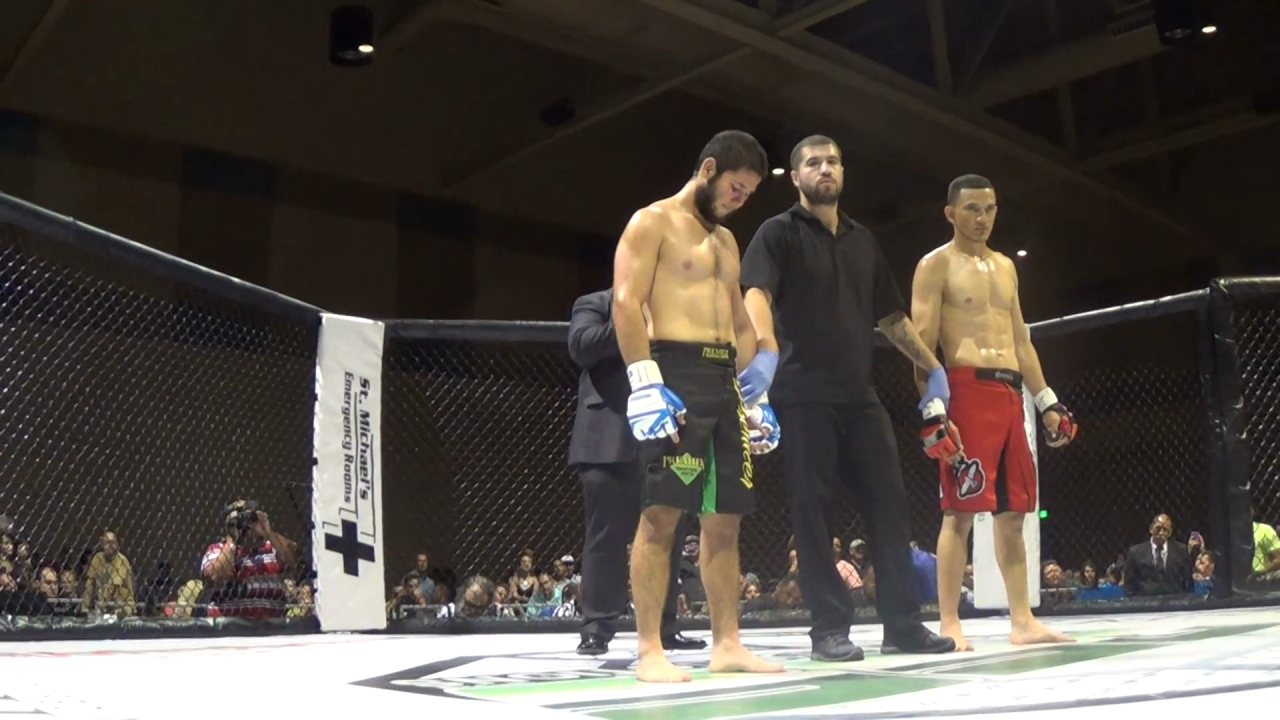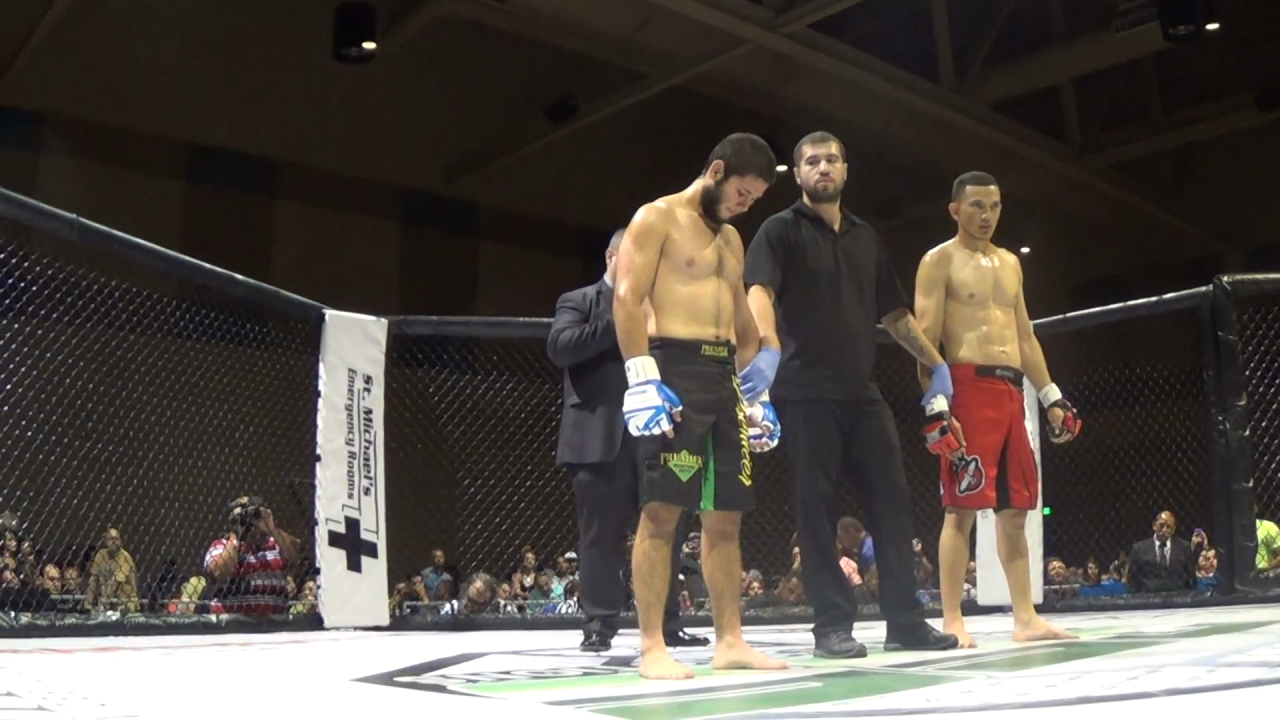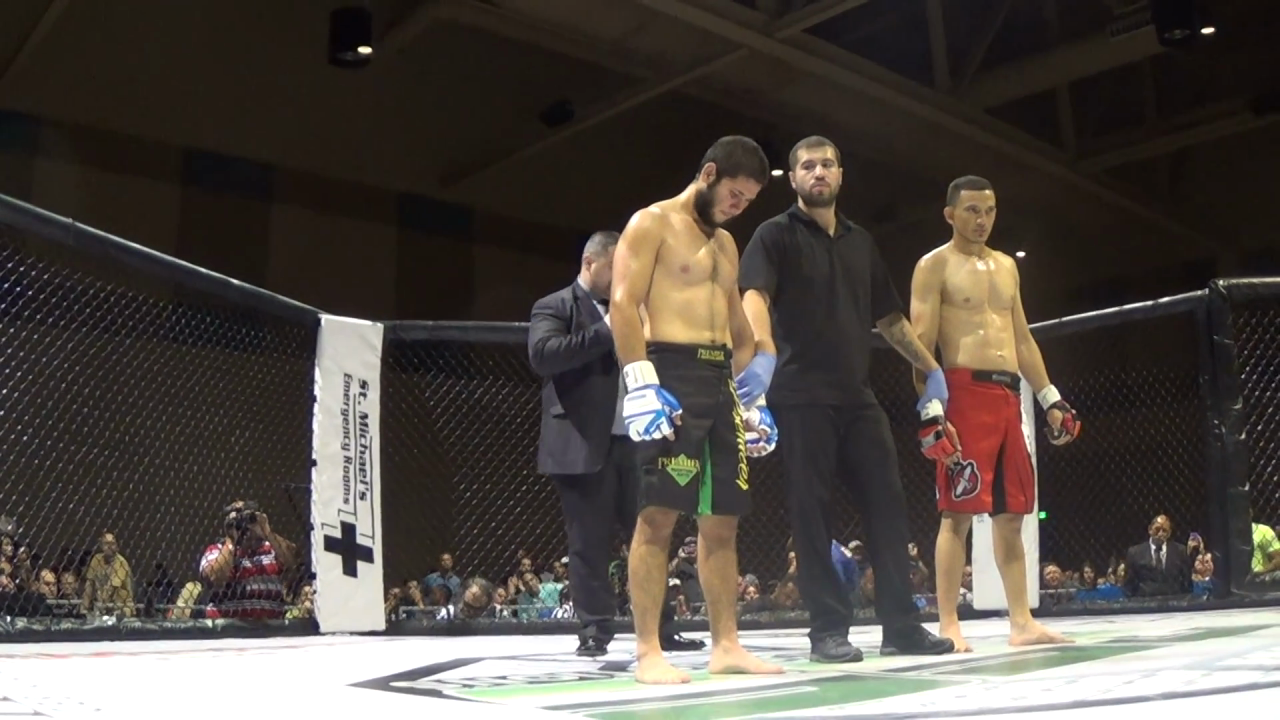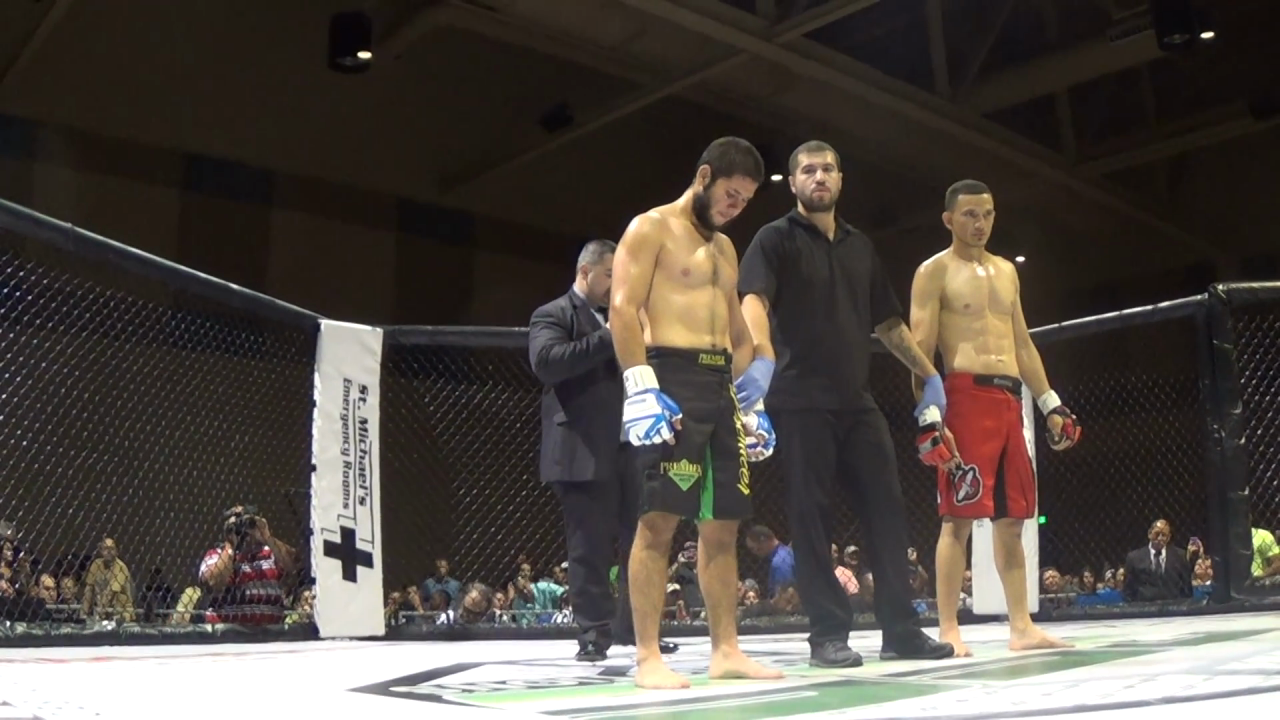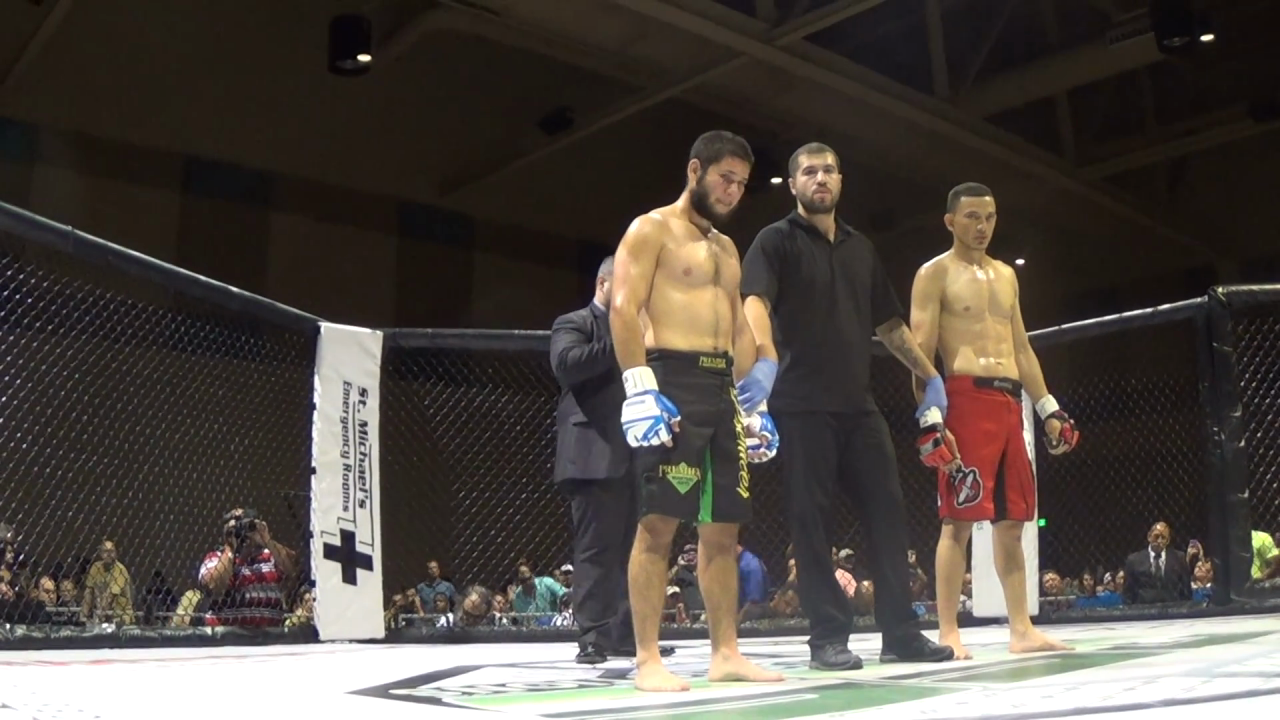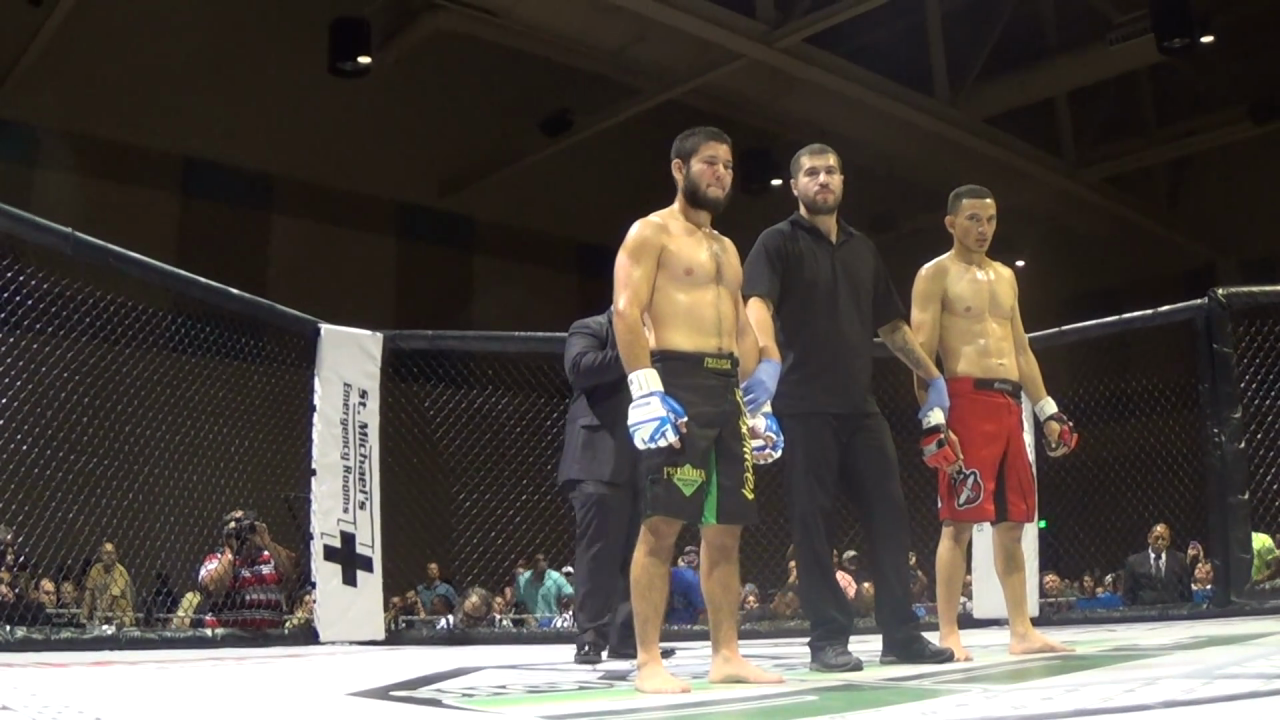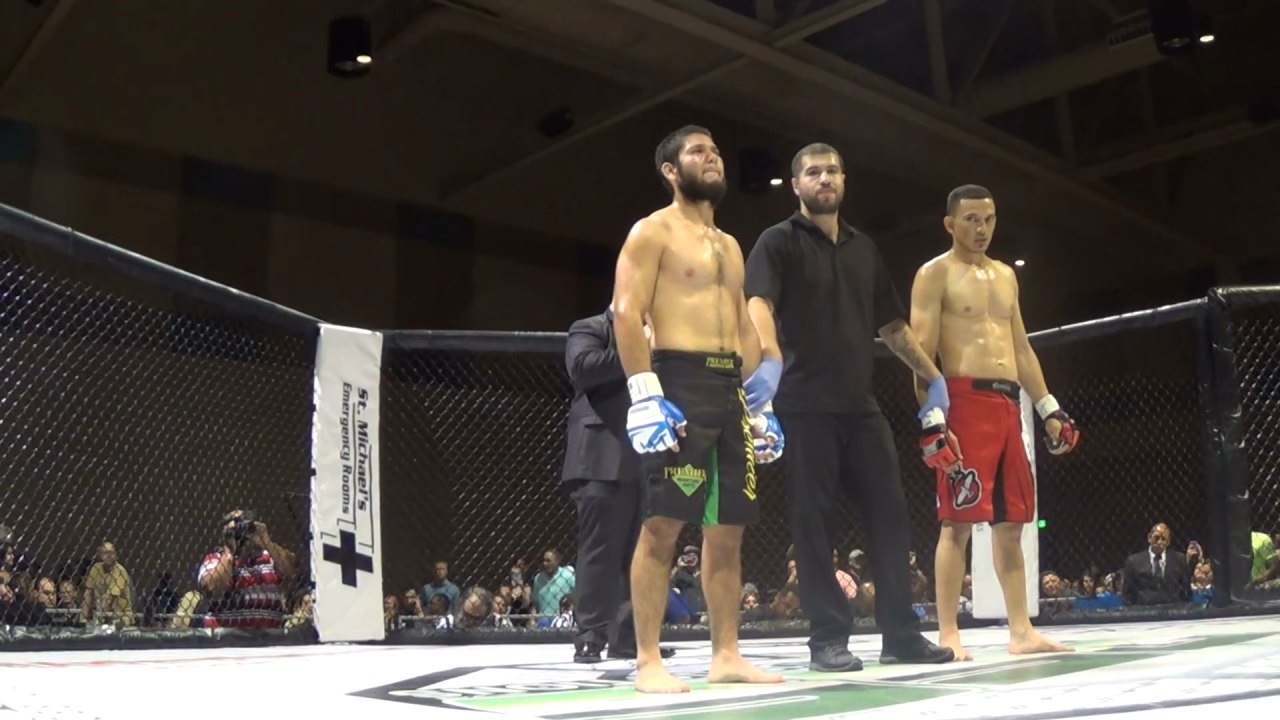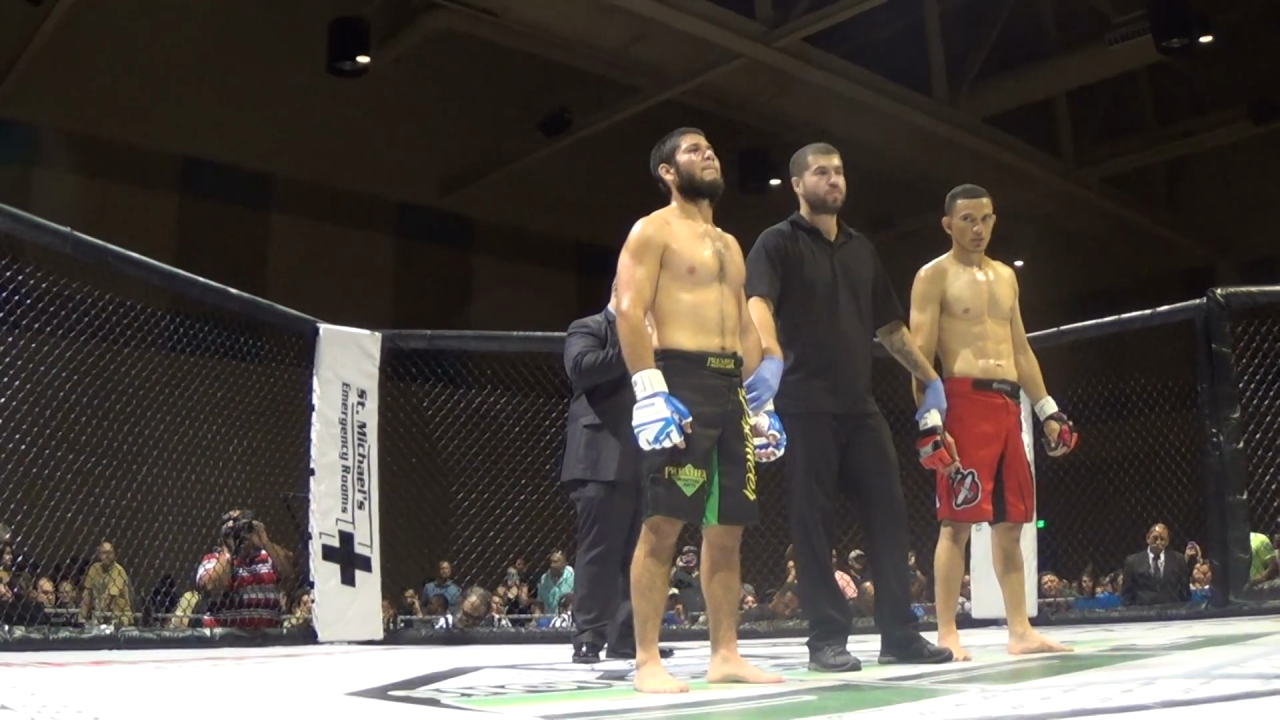
dt=0.4s
person 1, frame 1
left shoulder: (726, 241)
right shoulder: (652, 222)
right elbow: (627, 304)
left wrist: (756, 393)
right wrist: (646, 383)
left hip: (724, 380)
right hip: (675, 372)
left knee: (725, 518)
right knee: (661, 513)
left ankle: (727, 644)
right ankle: (649, 651)
person 1, frame 2
left shoulder: (731, 239)
right shoulder: (657, 218)
right elbow: (627, 298)
right wrist: (643, 379)
left hip: (723, 377)
right hip: (674, 368)
left knee: (726, 515)
right knee: (661, 509)
left ankle: (730, 639)
right ankle: (652, 646)
person 1, frame 3
left shoulder: (725, 243)
right shoulder: (652, 223)
right elbow: (623, 304)
right wrist: (641, 383)
left hip: (719, 381)
right hip: (670, 373)
left knee: (722, 519)
right knee: (658, 514)
left ankle: (726, 645)
right ankle: (648, 652)
person 1, frame 4
left shoulder: (724, 247)
right shoulder: (651, 228)
right elbow: (623, 309)
left wrist: (752, 400)
right wrist: (642, 388)
left hip: (719, 385)
right hip: (671, 377)
left knee: (723, 524)
right knee: (659, 519)
left ankle: (725, 650)
right ankle: (648, 657)
person 1, frame 5
left shoulder: (727, 249)
right shoulder: (651, 229)
right elbow: (623, 310)
right wrist: (640, 390)
left hip: (721, 388)
right hip: (672, 380)
left knee: (723, 527)
right knee: (659, 522)
left ankle: (726, 654)
right ankle: (648, 661)
person 1, frame 6
left shoulder: (727, 248)
right shoulder: (651, 232)
right elbow: (626, 312)
left wrist: (758, 403)
right wrist: (647, 391)
left hip: (727, 390)
right hip: (677, 381)
left knee: (726, 529)
right knee: (662, 525)
left ankle: (726, 655)
right ankle: (648, 662)
person 1, frame 7
left shoulder: (730, 246)
right shoulder: (653, 232)
right elbow: (627, 315)
left wrist: (760, 403)
right wrist: (645, 395)
left hip: (730, 390)
right hip: (679, 382)
left knee: (728, 528)
right knee: (663, 524)
left ankle: (726, 656)
right ankle: (648, 662)
person 1, frame 8
left shoulder: (729, 244)
right shoulder: (652, 231)
right elbow: (629, 312)
left wrist: (761, 402)
right wrist: (651, 392)
left hip: (730, 389)
right hip: (680, 380)
left knee: (726, 528)
right knee: (662, 523)
left ankle: (724, 654)
right ankle: (647, 661)
person 2, frame 1
left shoulder: (862, 240)
right shoulder: (779, 232)
left elbow: (891, 316)
right elbow: (757, 294)
left wrist: (933, 367)
right wrist: (767, 351)
left hip: (859, 393)
right hip: (803, 393)
left knee: (890, 503)
right knee: (812, 510)
left ankle: (902, 623)
right ankle: (829, 628)
person 2, frame 2
left shoulder: (866, 237)
right shoulder: (781, 230)
left elbow: (895, 312)
right elbow: (759, 291)
left wrist: (936, 363)
right wrist: (770, 349)
left hip: (862, 390)
right hip: (805, 389)
left knee: (892, 500)
right knee: (816, 507)
left ankle: (905, 620)
right ankle: (832, 624)
person 2, frame 3
left shoulder: (860, 241)
right shoulder: (777, 234)
left elbow: (889, 317)
right elbow: (755, 296)
left wrist: (932, 368)
right wrist: (765, 353)
left hip: (857, 395)
right hip: (800, 395)
left knee: (888, 504)
right knee: (811, 511)
left ankle: (901, 624)
right ankle: (829, 629)
person 2, frame 4
left shoulder: (860, 246)
right shoulder: (776, 239)
left elbow: (887, 322)
right elbow: (754, 300)
left wrist: (930, 374)
right wrist: (763, 358)
left hip: (856, 399)
right hip: (800, 400)
left knee: (887, 509)
right knee: (811, 516)
left ankle: (900, 629)
right ankle: (828, 634)
person 2, frame 5
left shoulder: (860, 247)
right shoulder: (777, 241)
left elbow: (888, 323)
right elbow: (755, 302)
left wrist: (931, 376)
right wrist: (766, 359)
left hip: (857, 402)
right hip: (801, 403)
left knee: (888, 511)
right knee: (811, 519)
left ankle: (901, 632)
right ankle: (828, 637)
person 2, frame 6
left shoulder: (863, 248)
right shoulder: (779, 242)
left elbow: (891, 324)
right elbow: (758, 303)
left wrist: (933, 376)
right wrist: (769, 360)
left hip: (859, 404)
right hip: (804, 404)
left knee: (889, 513)
right knee: (813, 521)
left ankle: (901, 633)
right ankle: (828, 639)
person 2, frame 7
left shoulder: (863, 248)
right shoulder: (780, 241)
left elbow: (891, 324)
right elbow: (759, 303)
left wrist: (934, 376)
right wrist: (770, 359)
left hip: (860, 403)
right hip: (804, 403)
left knee: (890, 512)
right knee: (813, 520)
left ankle: (901, 633)
right ankle: (828, 638)
person 2, frame 8
left shoulder: (861, 249)
right shoulder: (779, 242)
left elbow: (889, 326)
right elbow: (759, 304)
left wrist: (931, 378)
right wrist: (772, 359)
left hip: (859, 404)
right hip: (803, 404)
left knee: (889, 513)
right knee: (812, 520)
left ankle: (900, 634)
right ankle: (826, 638)
person 3, frame 1
left shoulder: (1005, 267)
right shoulder: (936, 266)
right elbow: (923, 343)
left wrist: (1047, 402)
right wrist: (932, 410)
left hip: (1010, 395)
right hip: (967, 391)
left knee: (1013, 514)
right knee: (960, 512)
left ankle: (1023, 621)
right ankle: (950, 625)
person 3, frame 2
left shoulder: (1010, 264)
right shoulder: (940, 261)
right elbow: (926, 340)
left wrist: (1052, 398)
right wrist: (936, 407)
left hip: (1011, 392)
right hip: (968, 388)
left knee: (1015, 510)
right knee: (962, 508)
left ankle: (1026, 618)
right ankle: (953, 621)
person 3, frame 3
left shoulder: (1006, 267)
right shoulder: (935, 266)
left elbow: (1023, 339)
right elbow: (921, 344)
left wrist: (1051, 400)
right wrist: (931, 411)
left hip: (1008, 396)
right hip: (965, 392)
left knee: (1011, 514)
right knee: (959, 513)
left ankle: (1022, 622)
right ankle: (948, 625)
person 3, frame 4
left shoulder: (1006, 271)
right shoulder: (934, 272)
right elbow: (921, 350)
left wrist: (1051, 405)
right wrist: (929, 418)
left hip: (1010, 401)
right hip: (966, 397)
left knee: (1012, 519)
right knee: (959, 517)
left ankle: (1022, 627)
right ankle: (949, 630)
person 3, frame 5
left shoulder: (1005, 276)
right shoulder: (935, 274)
right elbow: (921, 353)
left wrist: (1049, 410)
right wrist: (930, 419)
left hip: (1010, 404)
right hip: (966, 400)
left knee: (1012, 522)
right knee: (958, 521)
left ankle: (1022, 630)
right ankle: (948, 633)
person 3, frame 6
left shoulder: (1005, 277)
right shoulder: (936, 275)
right elbow: (922, 353)
left wrist: (1048, 412)
right wrist: (932, 420)
left hip: (1009, 405)
right hip: (966, 401)
left knee: (1012, 523)
right knee: (959, 521)
left ankle: (1022, 631)
right ankle: (949, 634)
person 3, frame 7
left shoulder: (1005, 276)
right shoulder: (935, 275)
right elbow: (922, 353)
left wrist: (1049, 409)
right wrist: (931, 419)
left hip: (1008, 404)
right hip: (965, 401)
left knee: (1011, 523)
right knee: (959, 522)
left ankle: (1022, 631)
right ankle: (948, 634)
person 3, frame 8
left shoulder: (1005, 277)
right shoulder: (934, 276)
right elbow: (920, 355)
left wrist: (1047, 412)
right wrist: (929, 421)
left hip: (1008, 406)
right hip: (964, 402)
left knee: (1010, 524)
right knee: (957, 522)
left ankle: (1020, 632)
right ankle: (947, 635)
person 4, frame 1
right shoulder: (595, 304)
right elbow: (581, 345)
right hip: (611, 440)
right knee: (606, 537)
left ankle: (663, 628)
right ankle: (596, 629)
person 4, frame 2
right shoulder: (579, 302)
right elbow: (559, 347)
right wrist: (618, 322)
right hip: (601, 439)
right knee: (600, 536)
left ankle: (666, 624)
right ankle: (599, 625)
person 4, frame 3
right shoulder: (553, 307)
right elbow: (542, 356)
right wrist: (605, 332)
left hip: (633, 441)
right hip: (584, 446)
right knee: (589, 543)
left ankle: (661, 628)
right ankle: (595, 630)
person 4, frame 4
right shoulder: (553, 316)
right elbow: (546, 363)
right wrist: (608, 339)
right hip: (585, 453)
left knee: (638, 540)
right knee: (588, 548)
left ankle: (630, 626)
right ankle: (593, 635)
person 4, frame 5
right shoulder: (574, 324)
right elbow: (565, 364)
left hip: (636, 457)
right hip: (596, 456)
left knee: (633, 549)
right knee: (596, 547)
left ankle: (625, 635)
right ankle: (593, 637)
person 4, frame 6
right shoulder: (590, 329)
right elbow: (579, 367)
left hip: (640, 462)
right hip: (600, 460)
left knee: (635, 553)
right knee: (598, 549)
left ankle: (626, 637)
right ankle: (591, 637)
person 4, frame 7
left shoulder: (646, 337)
right shoulder: (590, 329)
right elbow: (582, 367)
left hip: (640, 460)
right hip: (604, 459)
left knee: (636, 551)
right knee: (600, 549)
left ankle: (627, 636)
right ankle: (590, 637)
person 4, frame 8
right shoulder: (588, 329)
right elbow: (580, 367)
left hip: (640, 462)
right hip: (602, 460)
left knee: (636, 553)
right knee: (598, 550)
left ankle: (626, 636)
right ankle: (589, 637)
